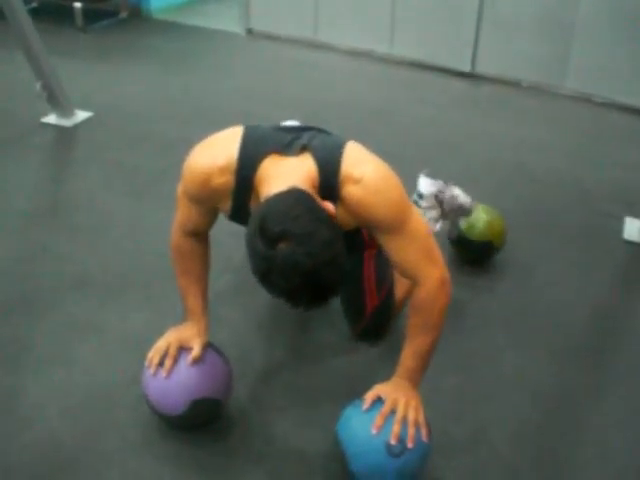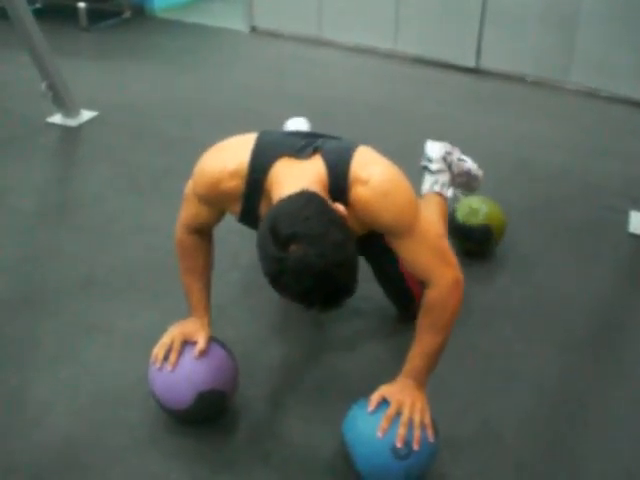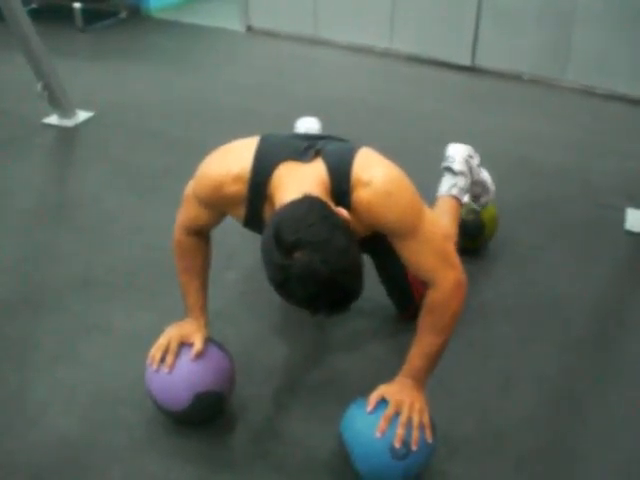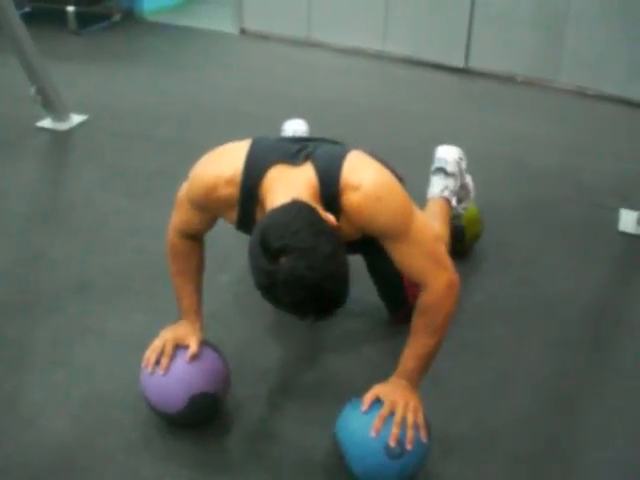
dt=0.3s
person 1, frame 1
left shoulder: (366, 186)
right shoulder: (209, 169)
left elbow: (433, 280)
right elbow: (189, 233)
left wrist: (405, 381)
right wrist: (195, 321)
left hip: (349, 212)
left knee: (369, 327)
left ankle: (428, 206)
person 1, frame 2
left shoulder: (375, 189)
right shoulder: (221, 173)
left elbow: (446, 280)
right elbow: (192, 230)
left wrist: (412, 381)
right wrist: (199, 316)
left hip: (363, 218)
left knee: (417, 300)
left ankle: (438, 174)
person 1, frame 3
left shoulder: (378, 190)
right shoulder: (224, 177)
left elbow: (449, 281)
right elbow: (190, 230)
left wrist: (411, 381)
right wrist: (195, 317)
left hip: (371, 215)
left knee: (416, 304)
left ankle: (457, 177)
person 1, frame 4
left shoulder: (369, 194)
right shoulder: (217, 180)
left elbow: (441, 282)
right elbow: (183, 233)
left wrist: (404, 381)
right wrist: (189, 320)
left hip: (366, 217)
left knee: (409, 304)
left ankle: (445, 181)
